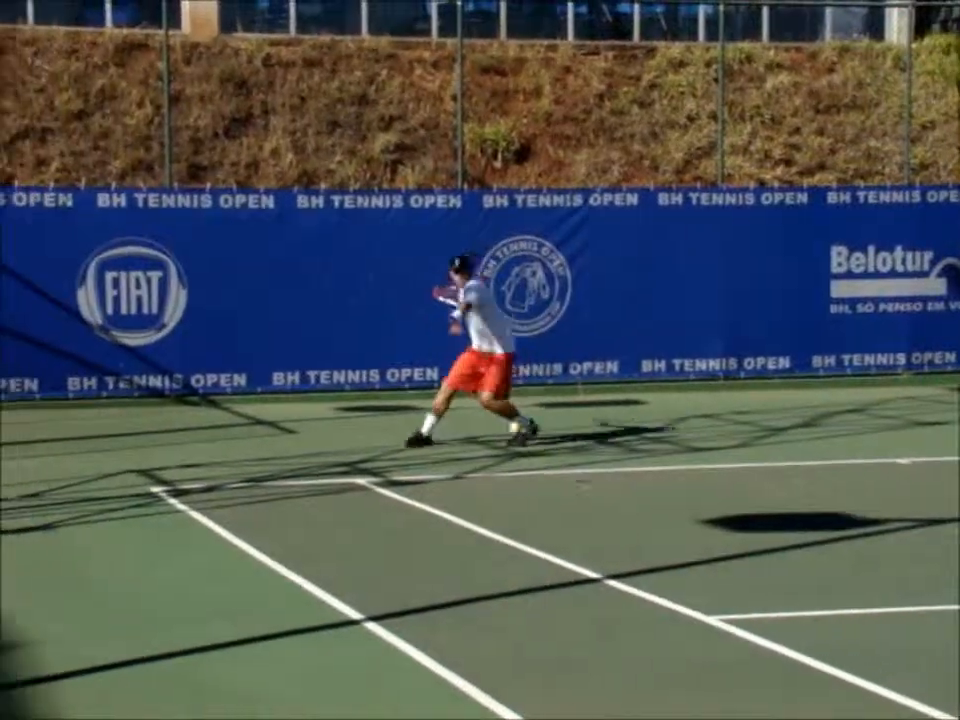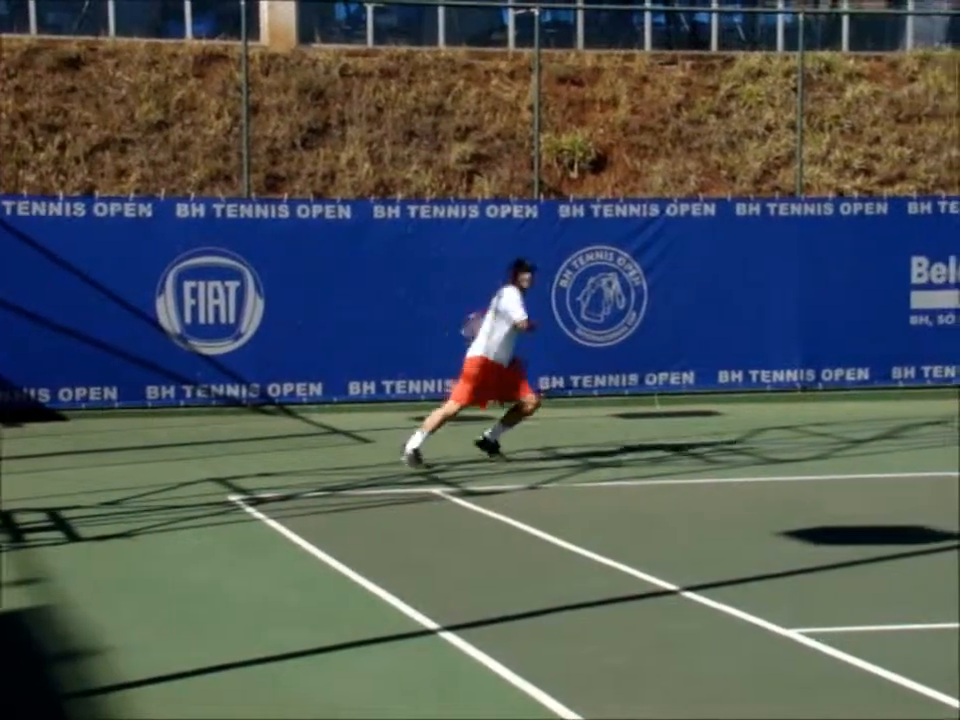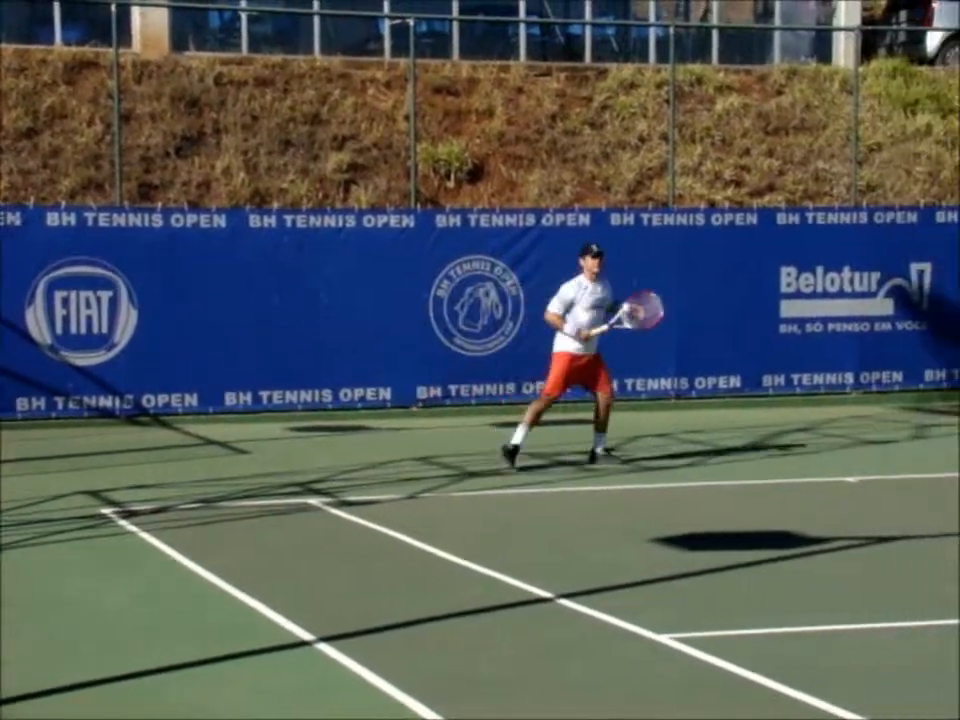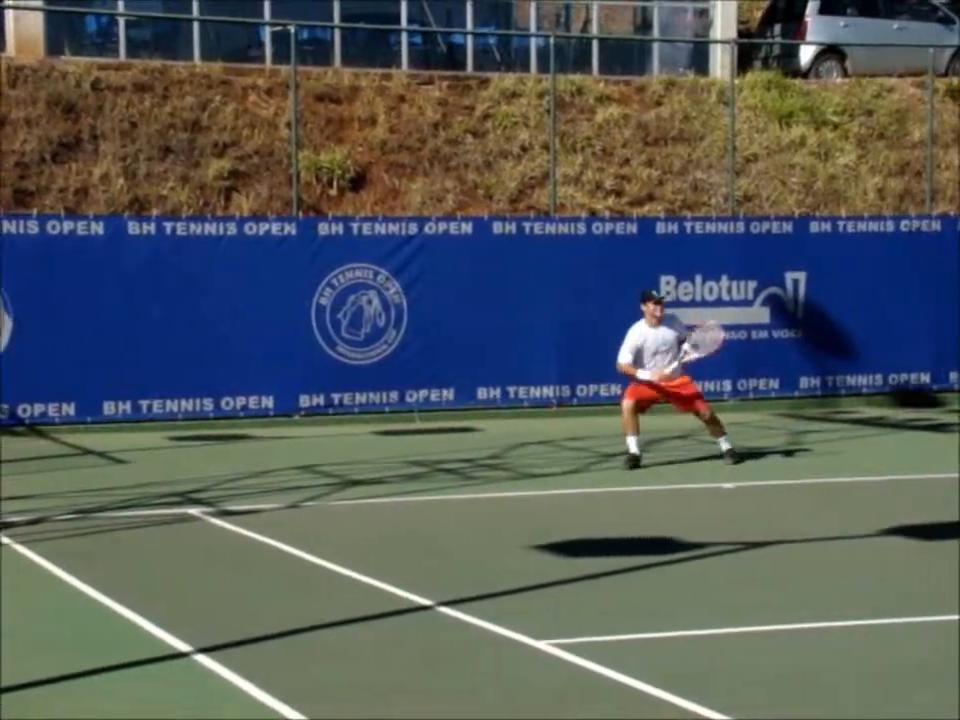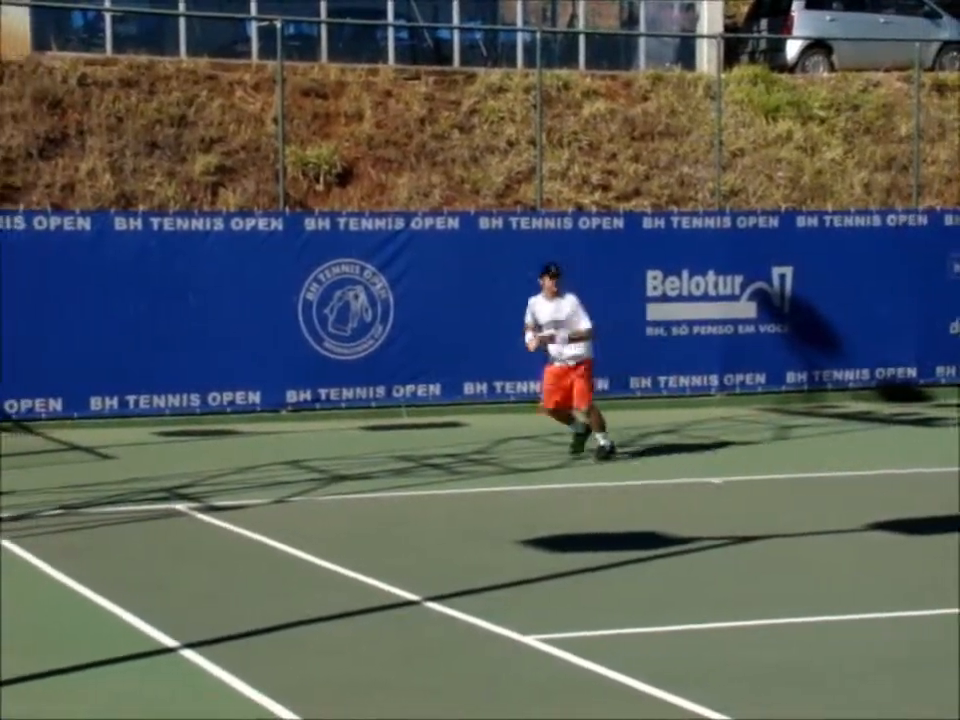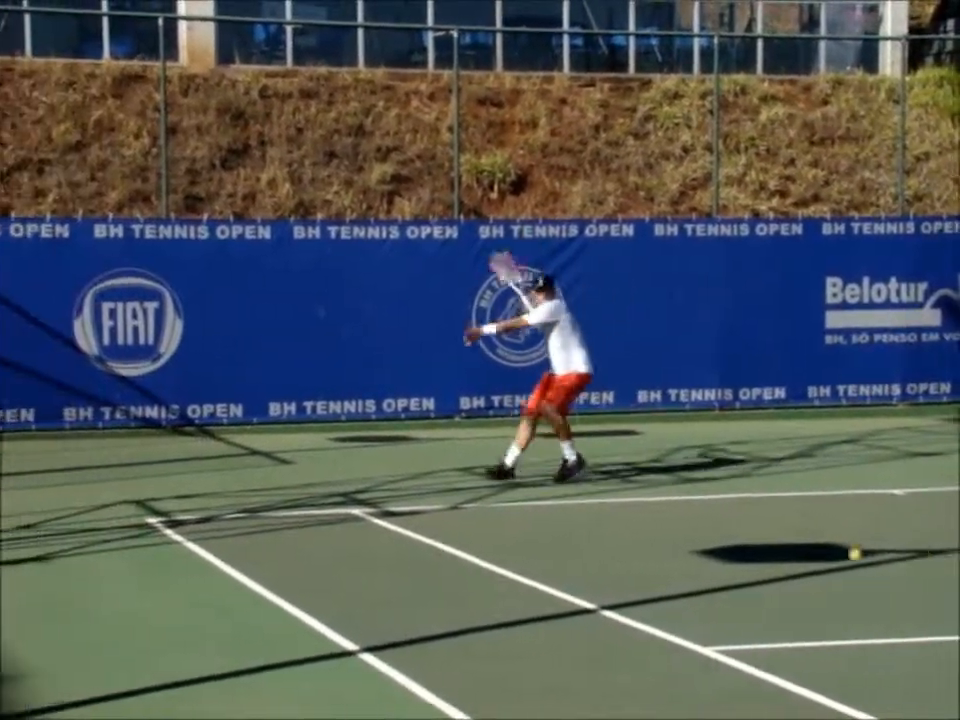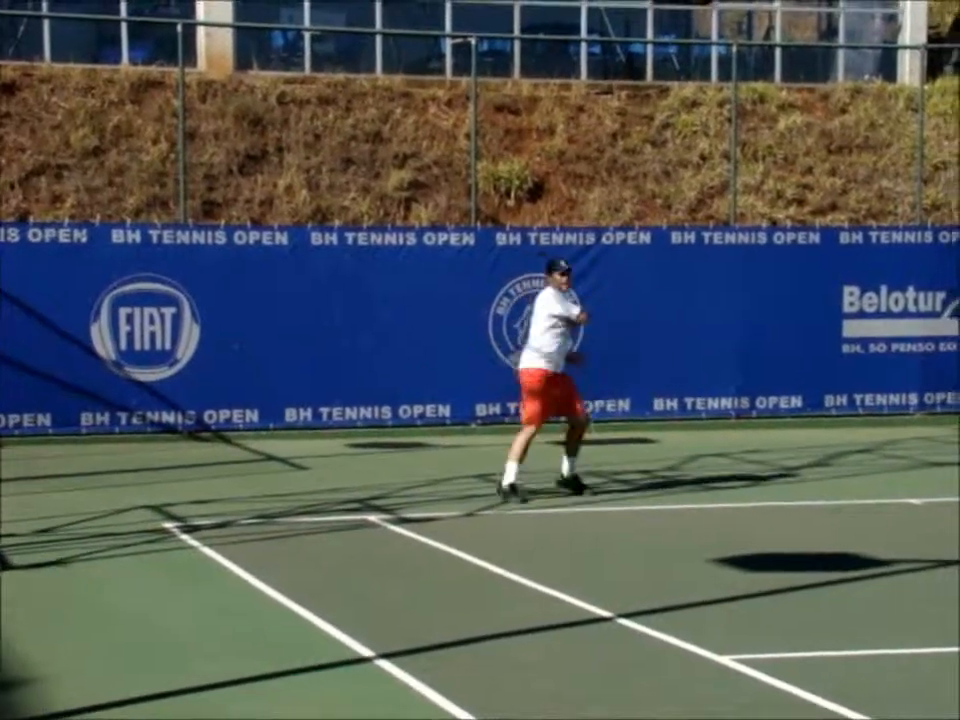
dt=0.7s
person 1, frame 1
left shoulder: (473, 286)
right shoulder: (465, 289)
left elbow: (467, 305)
left wrist: (458, 319)
left hip: (500, 351)
right hip: (480, 348)
left knee: (488, 398)
right knee: (447, 387)
left ankle: (525, 425)
right ankle: (424, 433)
person 1, frame 2
left shoulder: (514, 297)
right shoulder: (511, 294)
right elbow: (524, 325)
left wrist: (514, 358)
right wrist: (531, 324)
left hip: (502, 365)
right hip: (483, 361)
left knee: (531, 401)
right knee: (453, 407)
left ankle: (489, 439)
right ankle: (412, 448)
person 1, frame 3
left shoulder: (605, 285)
right shoulder: (572, 287)
left elbow: (607, 310)
right elbow: (550, 315)
right wrist: (575, 331)
left hip: (590, 353)
right hip: (566, 352)
left knee: (606, 398)
right knee: (547, 398)
left ankle: (599, 449)
right ankle: (514, 444)
person 1, frame 4
left shoulder: (672, 321)
right shoulder: (635, 333)
left elbow: (685, 340)
right elbow: (622, 365)
right wrist: (647, 374)
left hip: (677, 379)
right hip: (647, 381)
left knee: (706, 414)
right knee: (628, 405)
left ankle: (727, 449)
right ankle: (634, 453)
person 1, frame 5
left shoulder: (571, 301)
right shoulder: (534, 302)
left elbow: (588, 333)
right elbow: (530, 324)
left wrist: (561, 337)
right wrist: (531, 338)
left hip: (578, 359)
right hip: (555, 360)
left knee: (583, 406)
right knee: (550, 406)
left ankle: (605, 444)
right ankle: (580, 429)
person 1, frame 6
left shoulder: (554, 307)
right shoulder: (545, 310)
left elbow: (519, 323)
left wrist: (483, 330)
left hip: (576, 371)
right hip: (558, 372)
left knee: (548, 407)
right knee: (530, 413)
left ankle: (572, 459)
right ankle: (508, 465)
person 1, frame 7
left shoulder: (561, 298)
right shoulder: (549, 296)
right elbow: (582, 317)
left wrist: (567, 353)
right wrist: (579, 312)
left hip: (553, 372)
right hip: (536, 370)
left knee: (580, 418)
right knee: (531, 425)
left ankle: (569, 475)
right ankle: (508, 483)
